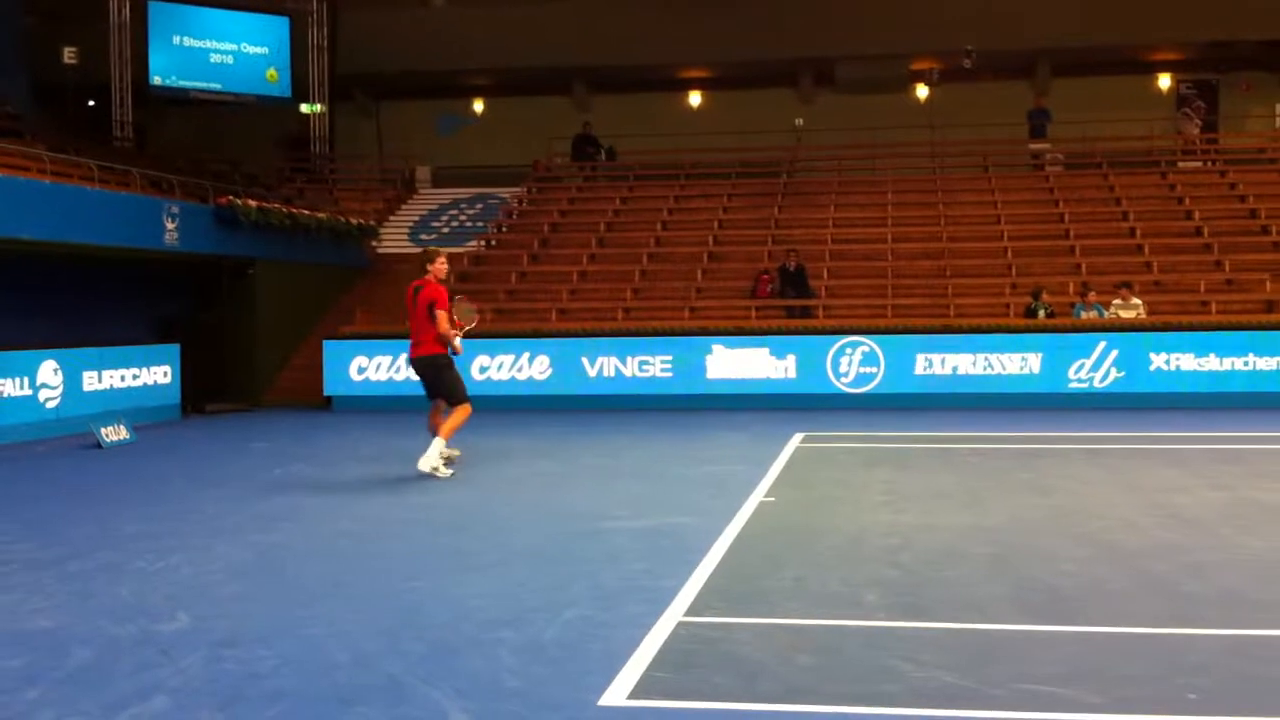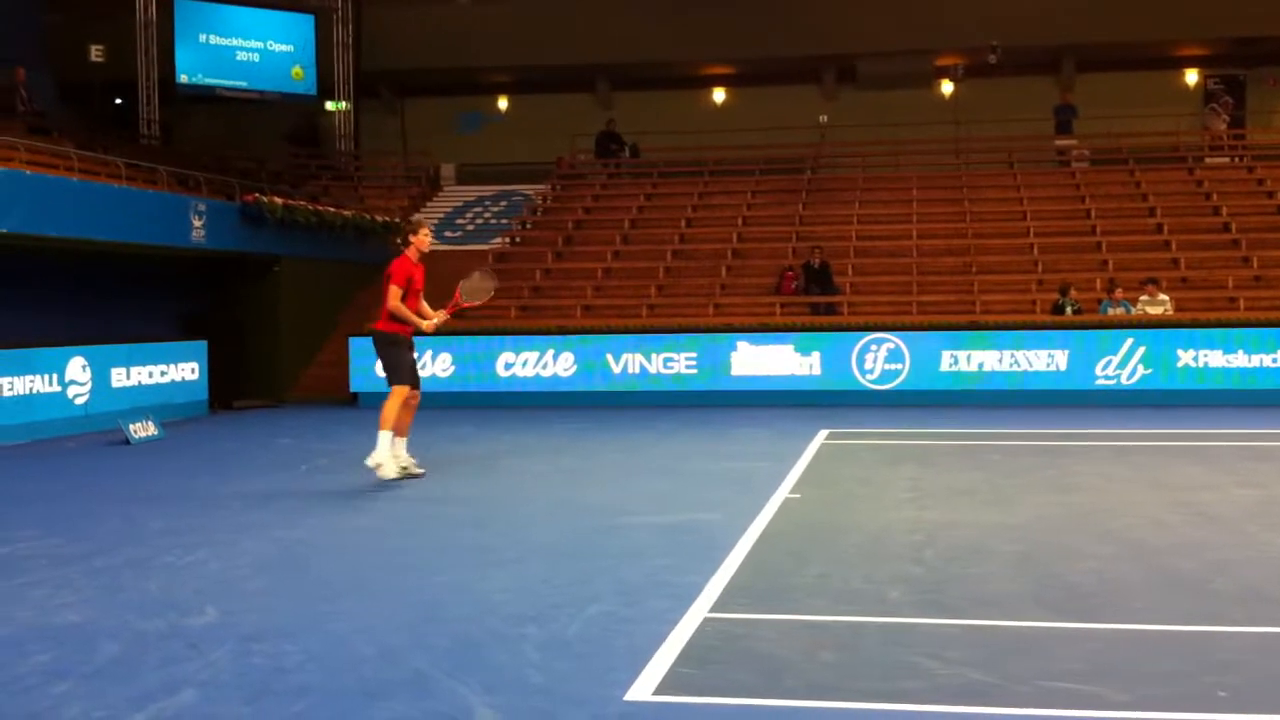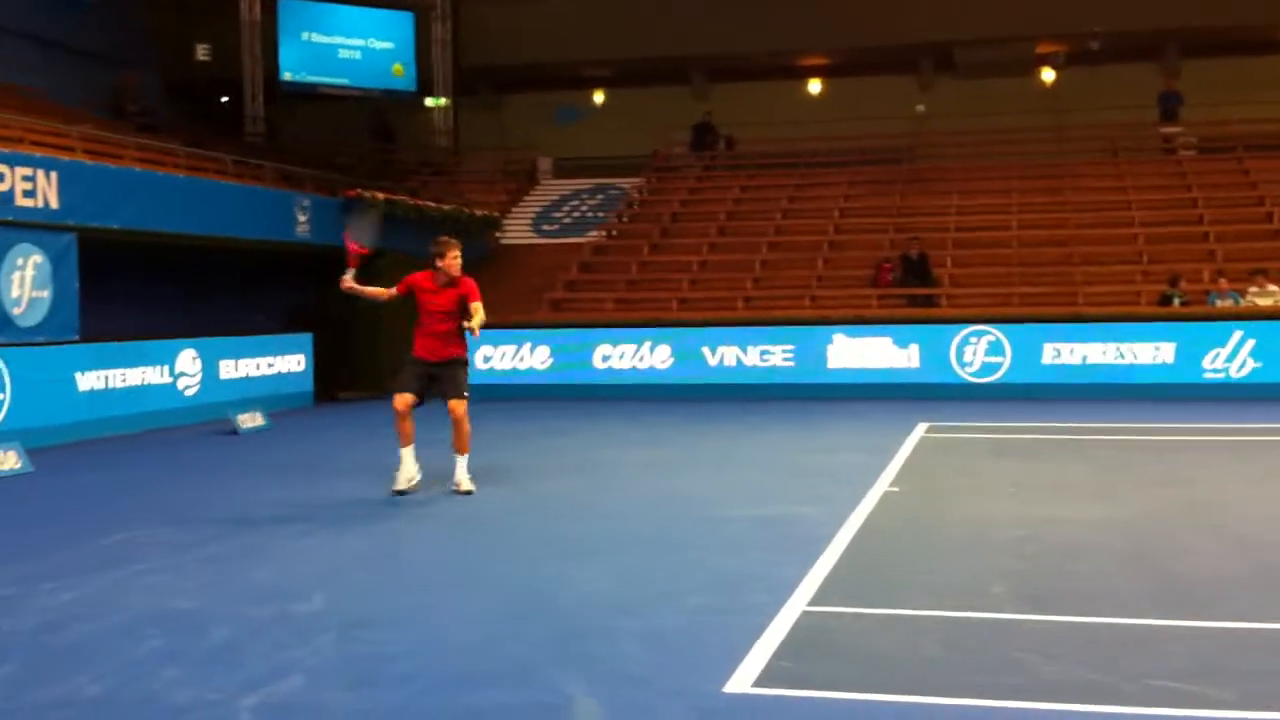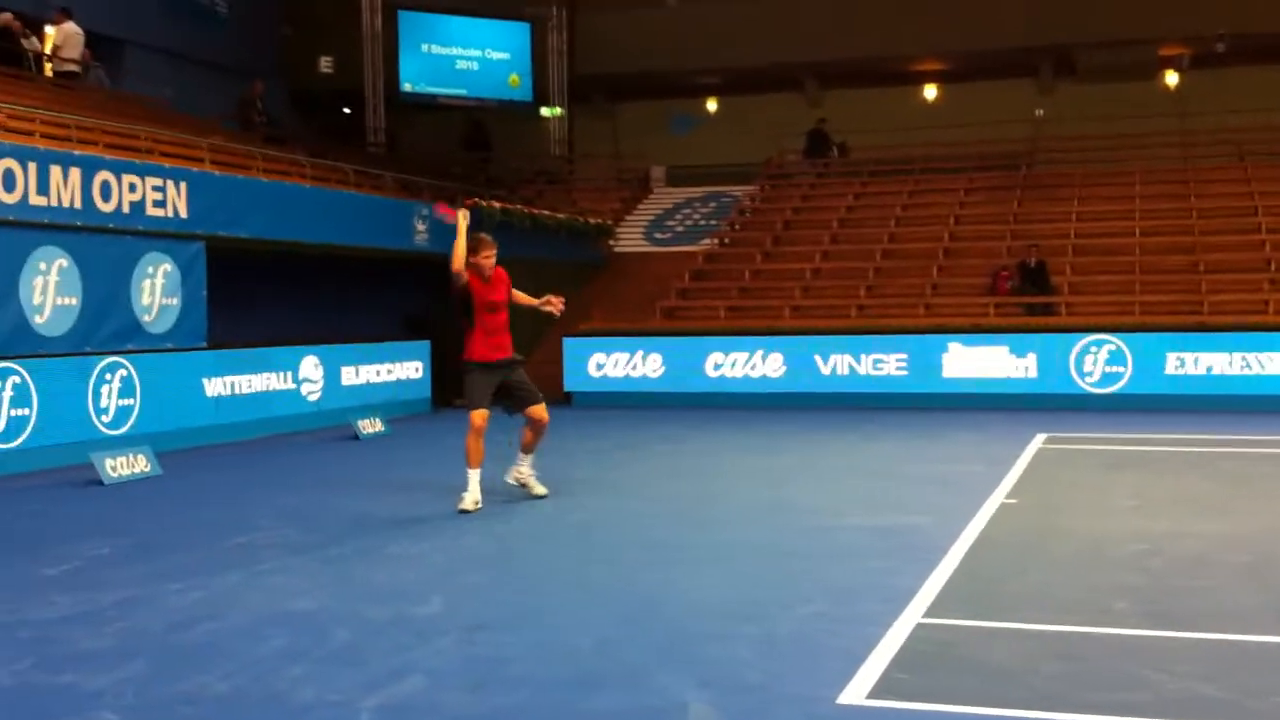
dt=0.7s
person 1, frame 1
left shoulder: (414, 288)
right shoulder: (438, 291)
right elbow: (443, 328)
left wrist: (449, 332)
right wrist: (454, 344)
left hip: (417, 357)
right hip: (435, 357)
left knee: (438, 403)
right knee: (463, 408)
left ankle: (439, 450)
right ankle: (431, 458)
person 1, frame 2
left shoulder: (418, 266)
right shoulder: (400, 266)
right elbow: (392, 304)
left wrist: (434, 316)
right wrist: (421, 323)
left hip: (403, 337)
right hip: (391, 336)
left knee: (412, 397)
right knee: (400, 391)
left ankle: (398, 457)
right ankle: (380, 455)
person 1, frame 3
left shoulder: (466, 285)
right shoulder: (416, 281)
left elbow: (479, 313)
right elbow: (388, 294)
left wrist: (474, 324)
right wrist: (357, 288)
left hip: (453, 360)
right hip: (421, 359)
left knee: (458, 411)
right knee: (401, 405)
left ankle: (461, 474)
right ankle: (408, 468)
person 1, frame 4
left shoulder: (502, 275)
right shoulder: (465, 282)
right elbow: (455, 268)
left wrist: (539, 303)
right wrist: (462, 227)
left hip: (508, 361)
right hip: (478, 366)
left knee: (539, 419)
right knee: (478, 422)
left ankle: (522, 472)
right ankle: (473, 491)
